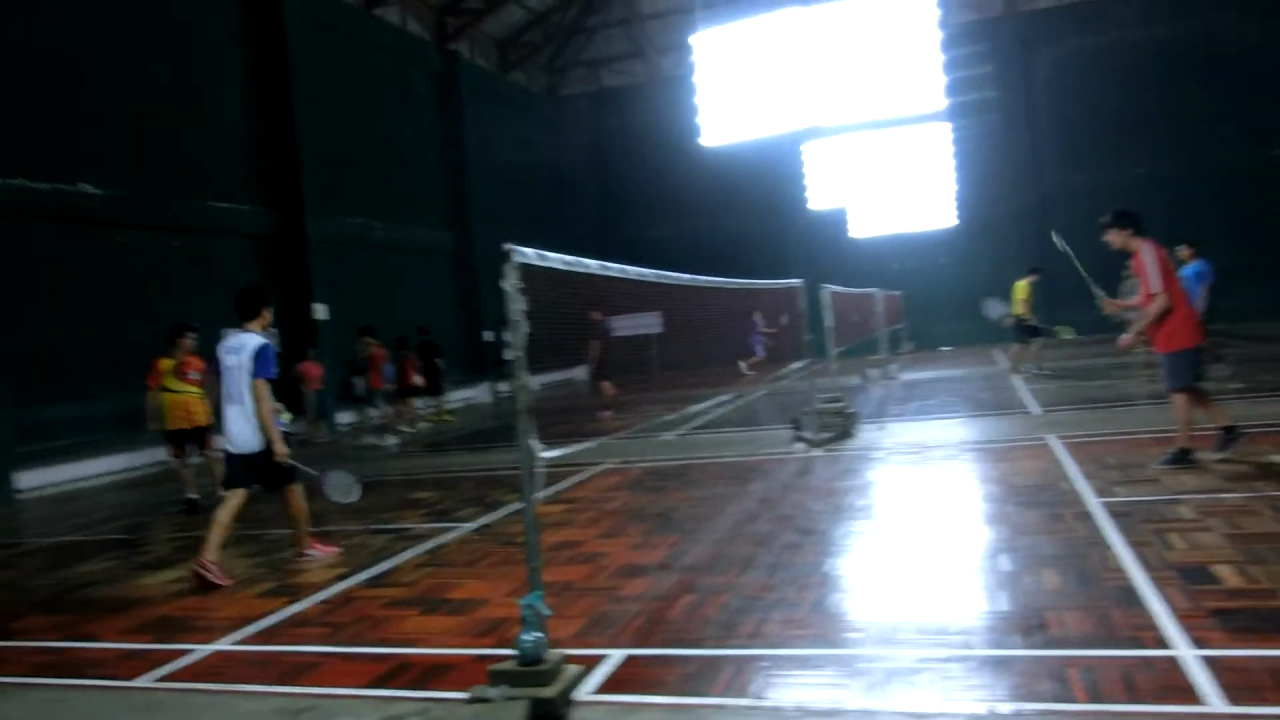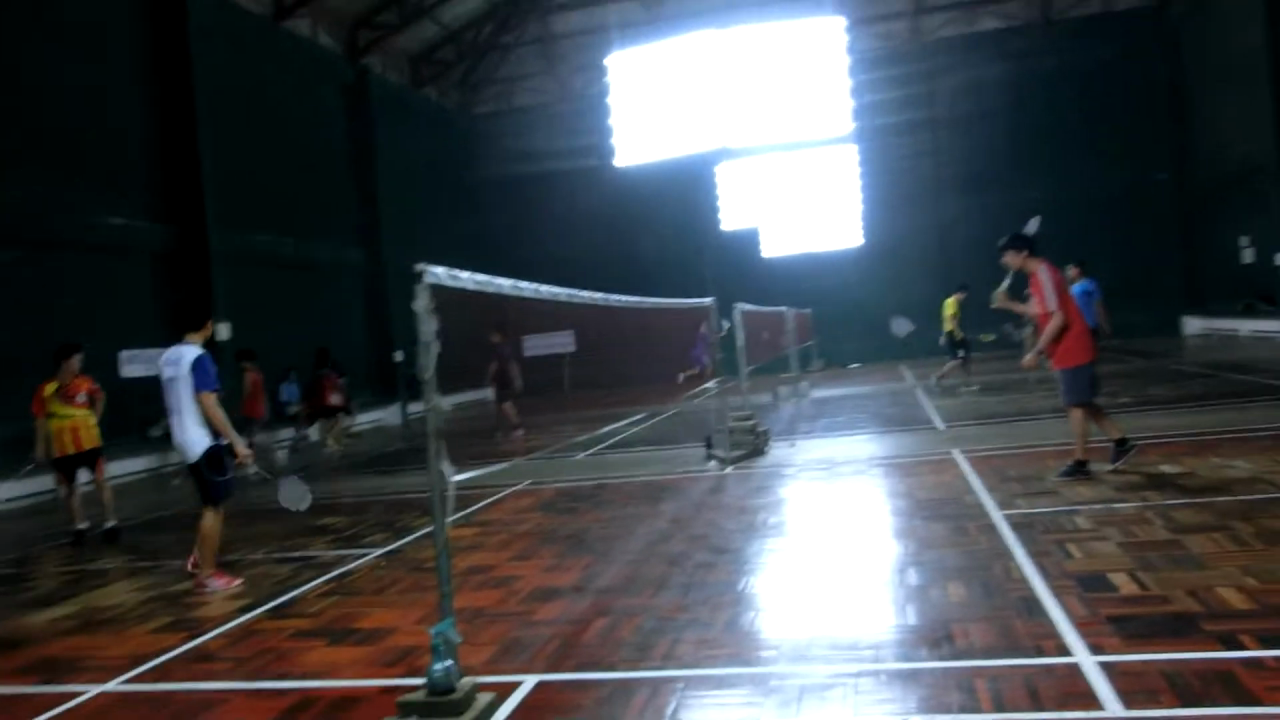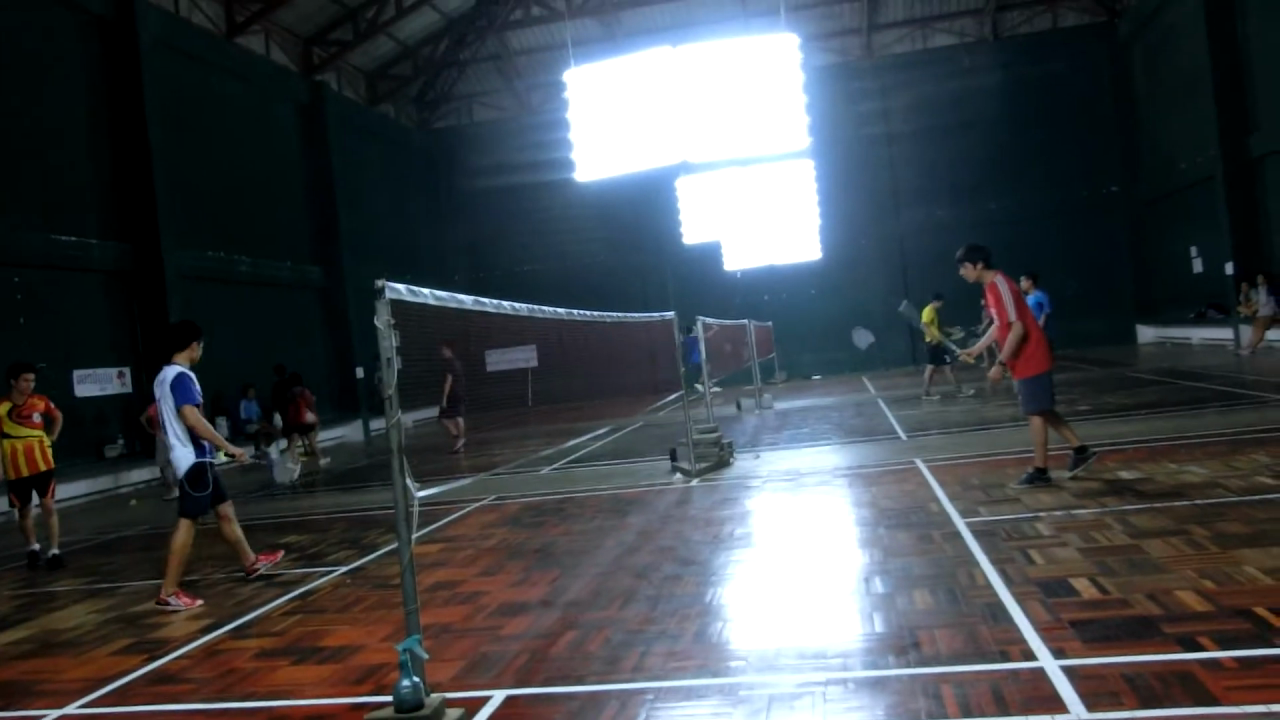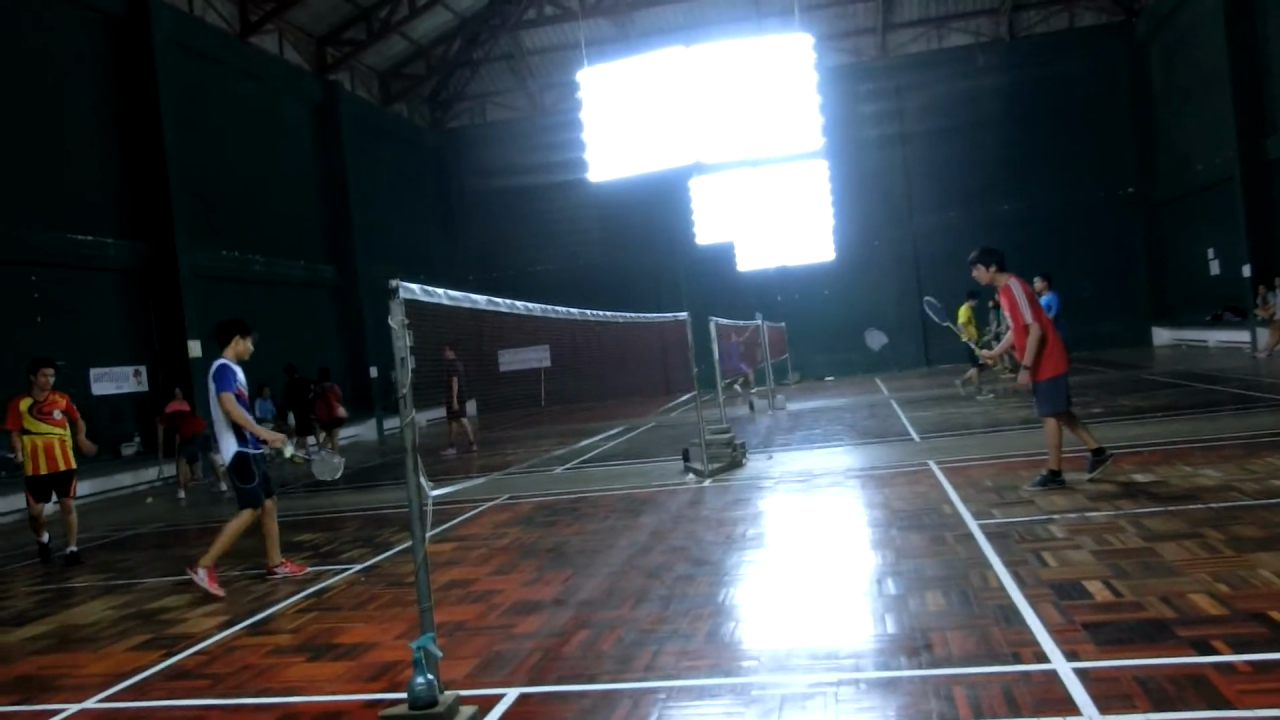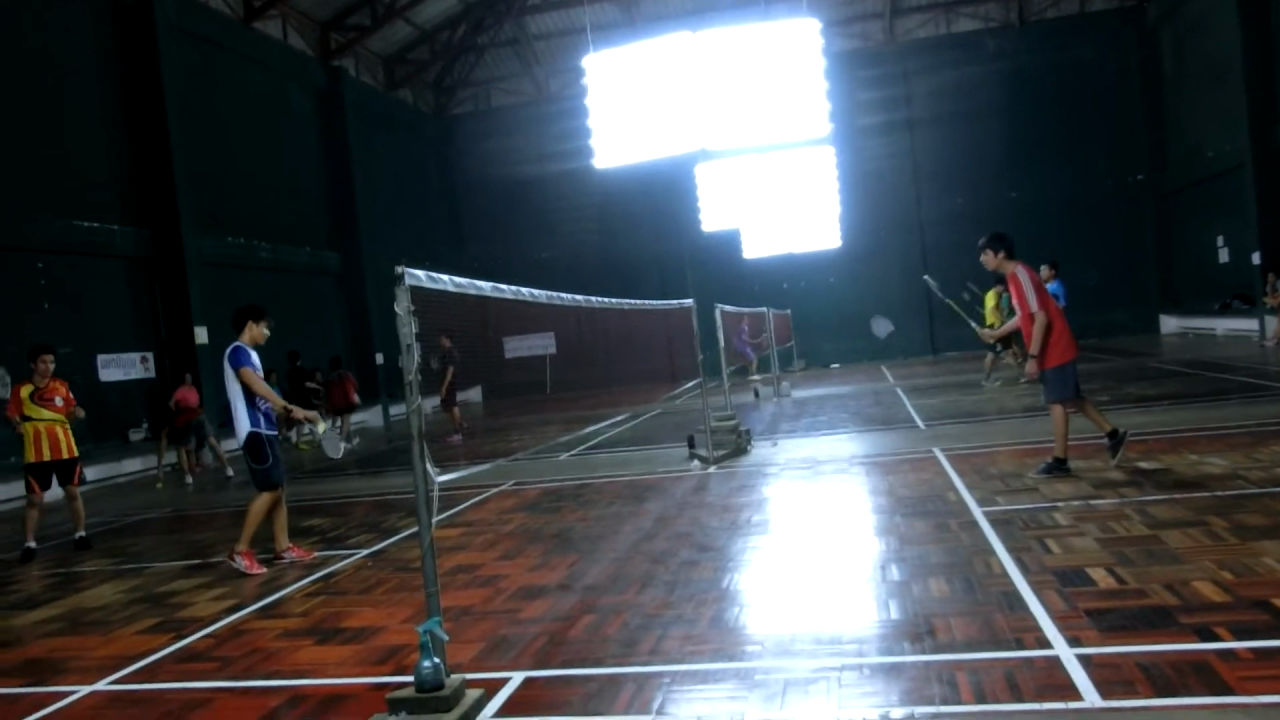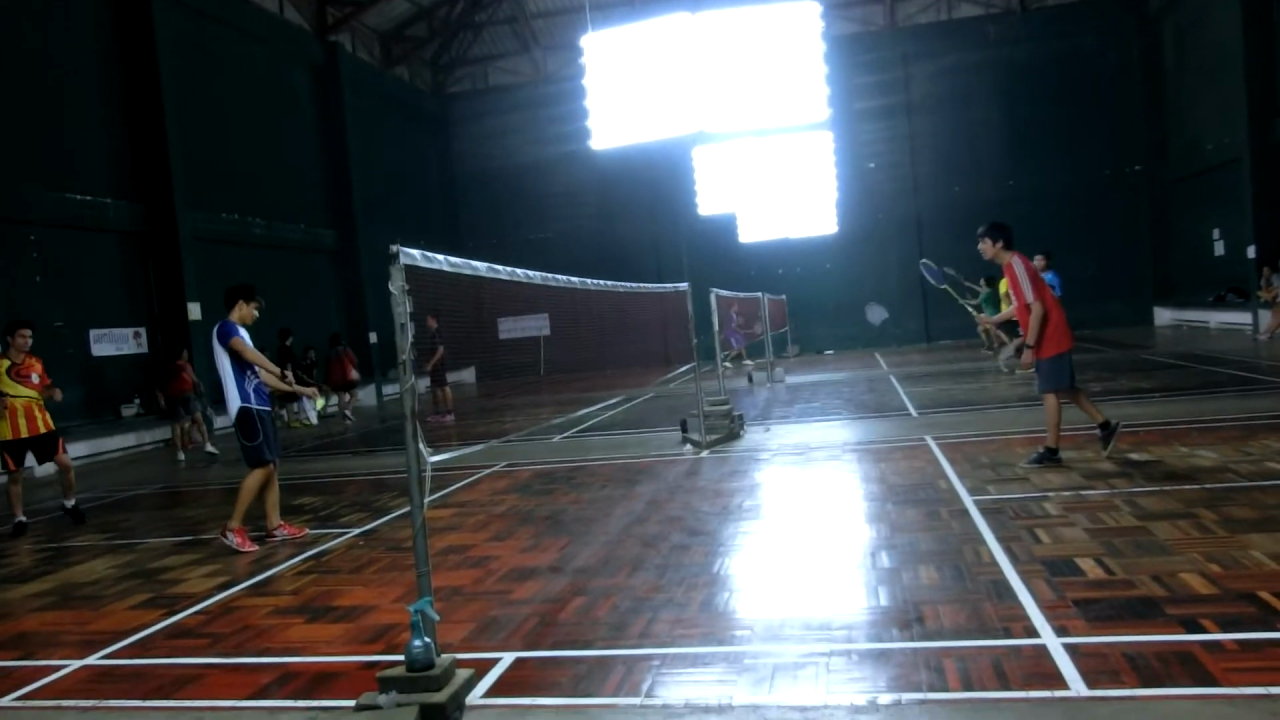
dt=0.3s
person 1, frame 1
left shoulder: (225, 346)
right shoulder: (261, 347)
right elbow: (261, 395)
right wrist: (277, 440)
left hip: (234, 436)
right hip: (261, 436)
left knee: (234, 497)
right knee: (291, 487)
left ankle: (208, 558)
right ankle: (306, 545)
person 1, frame 2
left shoulder: (168, 358)
right shoulder: (200, 358)
right elbow: (209, 406)
right wrist: (237, 442)
left hip: (186, 442)
right hip: (206, 443)
left knee: (211, 504)
right knee: (214, 507)
left ankle: (199, 557)
right ankle: (207, 574)
person 1, frame 3
left shoulder: (164, 377)
right shoulder: (181, 377)
right elbow: (191, 419)
right wrist: (227, 445)
left hip: (198, 458)
right hip: (194, 460)
left knee: (225, 511)
right knee: (188, 521)
left ankle: (252, 561)
right ankle: (168, 591)
person 1, frame 4
left shoulder: (231, 370)
right shoulder: (224, 369)
right elbow: (229, 407)
left wrist: (262, 433)
right wrist: (263, 432)
left hip: (250, 448)
right hip: (240, 450)
left knee: (268, 504)
right knee: (249, 511)
left ankle: (276, 564)
right ankle: (203, 566)
person 1, frame 5
left shoulder: (250, 355)
right shoulder: (238, 351)
right elbow: (254, 384)
left wrist: (299, 413)
right wrist: (288, 407)
left hip: (266, 430)
right hip: (254, 431)
left knee: (278, 489)
right knee: (269, 490)
left ankle: (283, 548)
right ankle: (240, 550)
person 1, frame 6
left shoulder: (240, 333)
right shoulder: (225, 328)
left elbow: (259, 375)
right elbow: (245, 351)
left wrist: (297, 389)
right wrist: (281, 372)
left hip: (260, 407)
right hip: (247, 408)
left knee: (272, 466)
right knee: (262, 467)
left ankle: (275, 526)
right ankle: (232, 527)
person 2, frame 1
left shoulder: (1146, 253)
right shoulder: (1144, 253)
left elbow: (1162, 301)
left wrist: (1135, 332)
right wrist: (1121, 305)
left hip: (1175, 333)
right hip: (1178, 332)
left knee: (1178, 390)
right knee: (1187, 388)
left ankle: (1183, 452)
right ankle: (1227, 429)
person 2, frame 2
left shoulder: (1043, 274)
right shoulder: (1038, 273)
left elbow: (1058, 319)
right elbow: (1041, 311)
left wrist: (1036, 352)
right wrist: (1009, 305)
left hip: (1071, 350)
right hip: (1071, 349)
left knee: (1075, 405)
right knee: (1082, 403)
left ankle: (1080, 464)
right ankle: (1120, 442)
person 2, frame 3
left shoulder: (1000, 285)
right shoulder: (992, 286)
left elbow: (1017, 329)
left wrist: (1000, 364)
right wrist: (976, 349)
left hip: (1029, 360)
right hip: (1029, 359)
left knee: (1035, 413)
right knee: (1042, 411)
left ankle: (1040, 471)
right ankle: (1080, 450)
person 2, frame 4
left shoulder: (1014, 288)
right shoulder: (1005, 289)
left elbow: (1035, 330)
left wrist: (1025, 368)
right wrist: (995, 352)
left hip: (1046, 362)
right hip: (1046, 362)
left knee: (1049, 415)
right knee: (1059, 413)
left ankle: (1054, 474)
right ankle: (1097, 452)
person 2, frame 5
left shoulder: (1021, 276)
right shoulder: (1014, 276)
left elbow: (1041, 319)
left wrist: (1032, 357)
right wrist: (996, 333)
left hip: (1053, 349)
right hip: (1056, 347)
left knee: (1056, 402)
right knee: (1071, 398)
left ankle: (1060, 462)
right ankle: (1113, 435)
person 2, frame 6
left shoulder: (1017, 266)
right shoulder: (1011, 265)
left elbow: (1037, 309)
left wrist: (1028, 347)
right wrist: (993, 320)
left hip: (1050, 338)
right hip: (1052, 337)
left knee: (1049, 392)
right knee: (1065, 389)
left ankle: (1051, 451)
right ankle: (1106, 426)
person 3, frame 1
left shoulder: (197, 361)
right shoulder: (161, 363)
left elbow: (207, 382)
right elbow: (153, 391)
left wrist: (205, 402)
right wrist: (153, 418)
left hip: (200, 417)
right hip: (175, 421)
left knee: (211, 454)
right knee: (183, 460)
left ankle: (224, 492)
right ankle: (192, 497)
person 3, frame 2
left shoulder: (86, 382)
right shoulder: (46, 389)
left elbow: (99, 398)
right elbow: (40, 419)
left wrist: (95, 420)
right wrist: (40, 447)
left hip: (88, 440)
right hip: (62, 446)
left knee: (100, 479)
right knee: (70, 487)
left ankle: (110, 523)
right ankle: (80, 527)
person 3, frame 3
left shoulder: (41, 401)
left elbow: (57, 417)
left wrist: (52, 436)
left hip: (42, 463)
left knee: (48, 505)
right knee: (24, 511)
left ankle: (54, 552)
right ankle: (33, 549)
person 3, frame 4
left shoulder: (62, 399)
right shoulder: (19, 404)
left elbow: (78, 421)
right elbow: (15, 433)
left wrist: (82, 440)
right wrist: (18, 451)
left hip: (63, 462)
right hip: (35, 466)
left knee: (68, 505)
right knee: (35, 511)
left ankle: (72, 549)
right ankle: (42, 538)
person 3, frame 5
left shoulder: (62, 387)
right shoulder: (20, 390)
left elbow: (70, 412)
right elbow: (14, 418)
left wrist: (77, 413)
right wrist: (18, 426)
left hip: (65, 449)
right hip: (36, 453)
left knee: (73, 492)
right knee: (34, 499)
left ankle: (80, 534)
right ankle: (29, 544)
person 3, frame 6
left shoulder: (36, 363)
left wrist: (52, 392)
left hip: (40, 423)
left knee: (65, 463)
left ankle: (70, 503)
right ankle: (19, 519)
